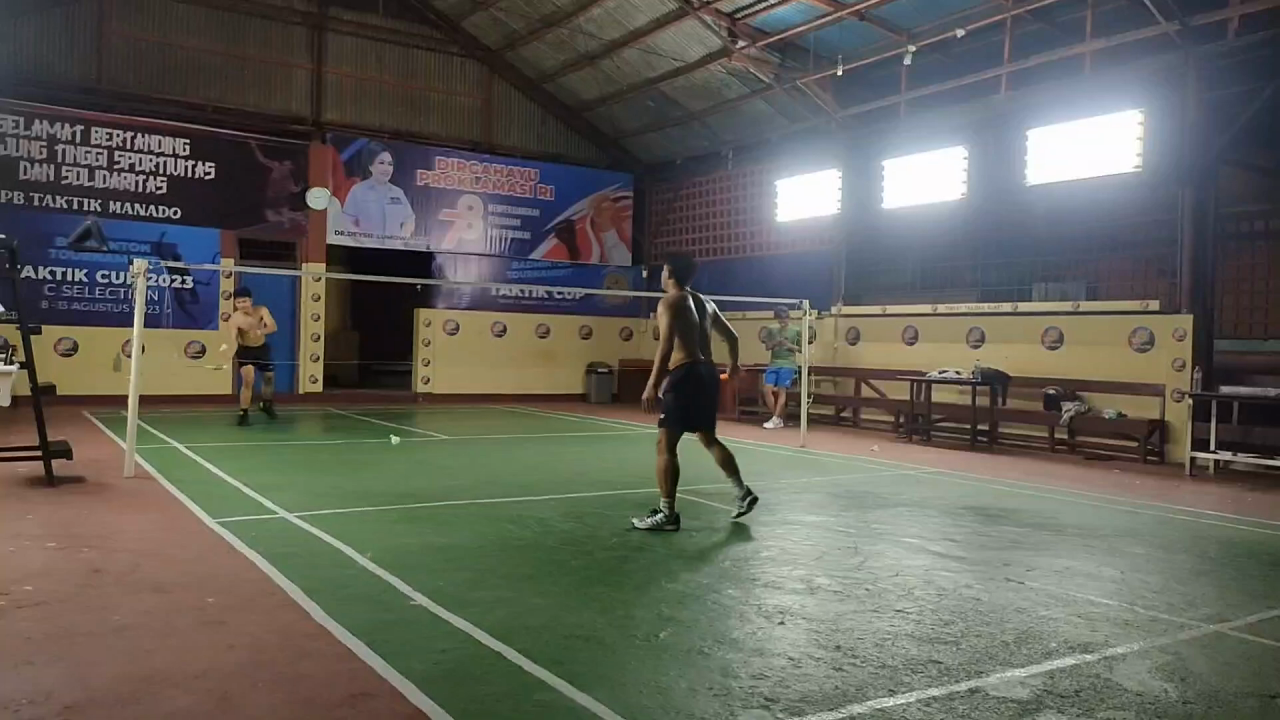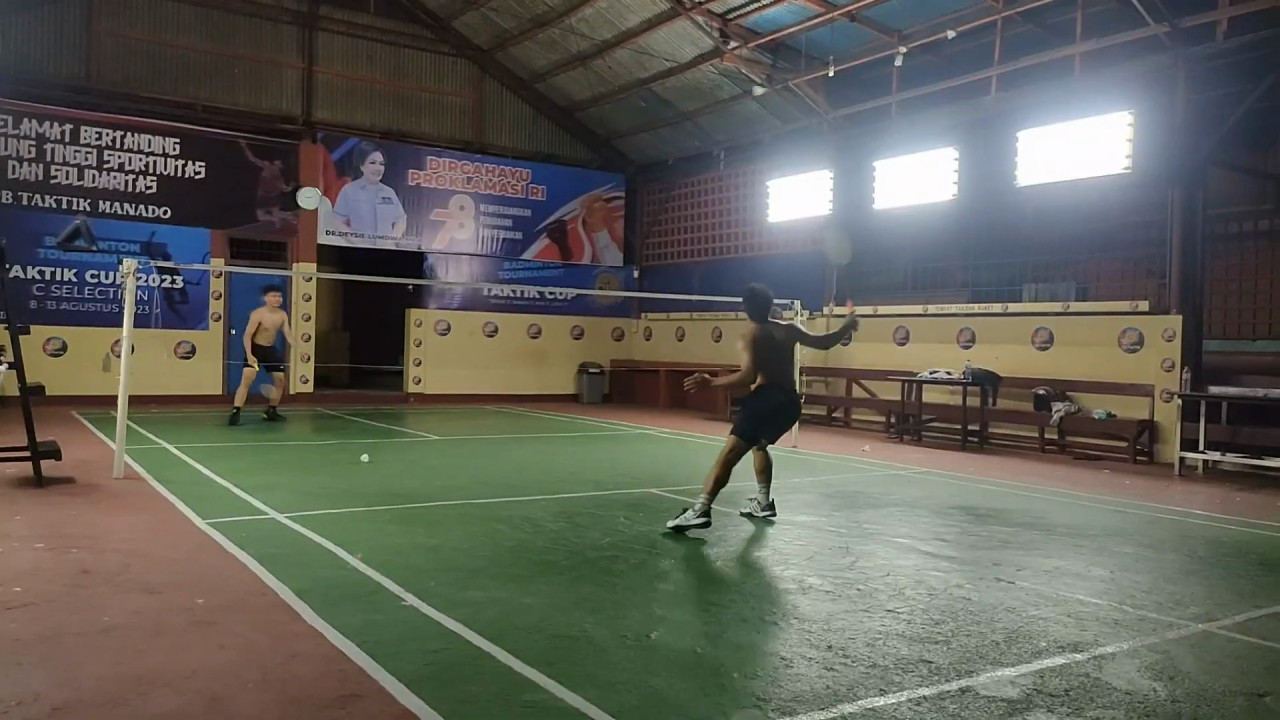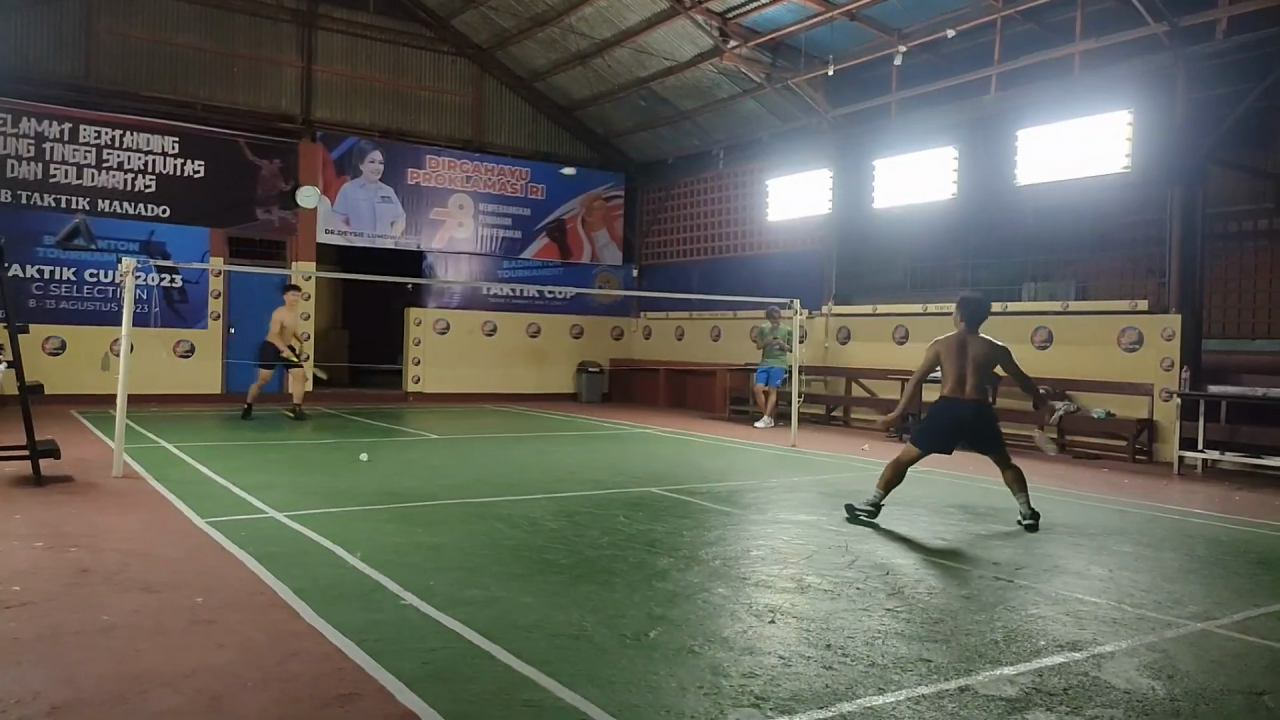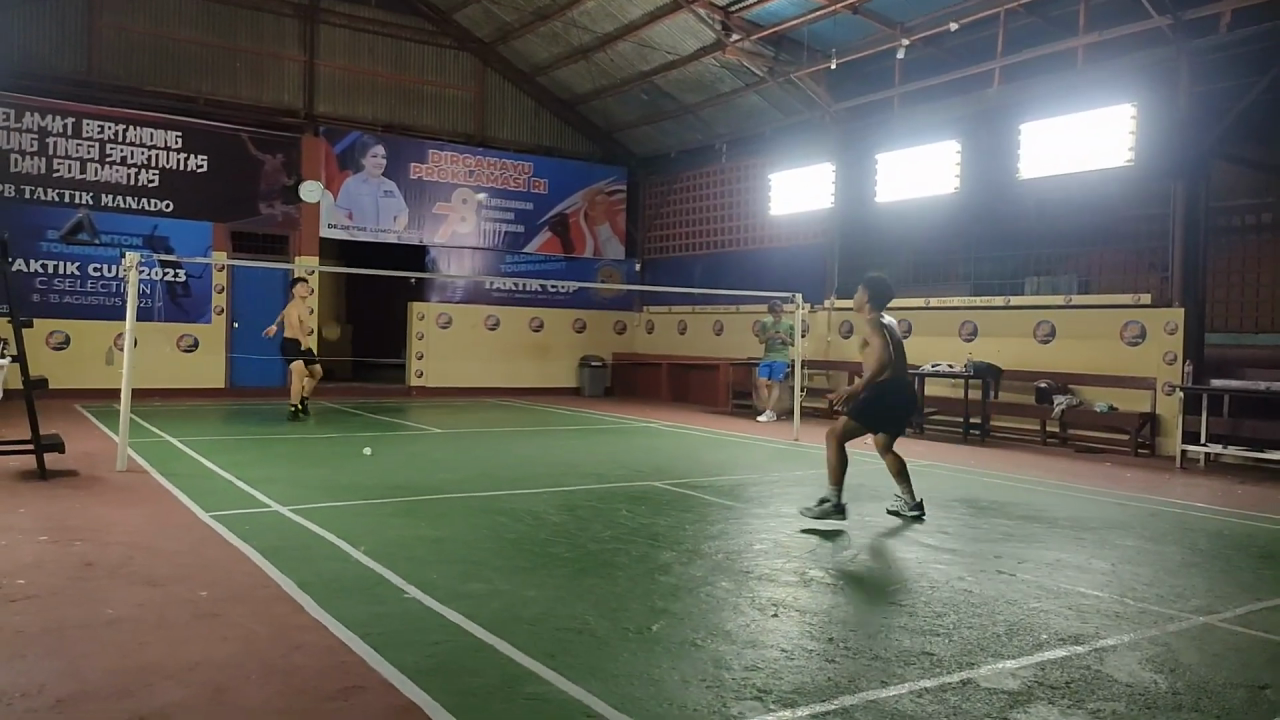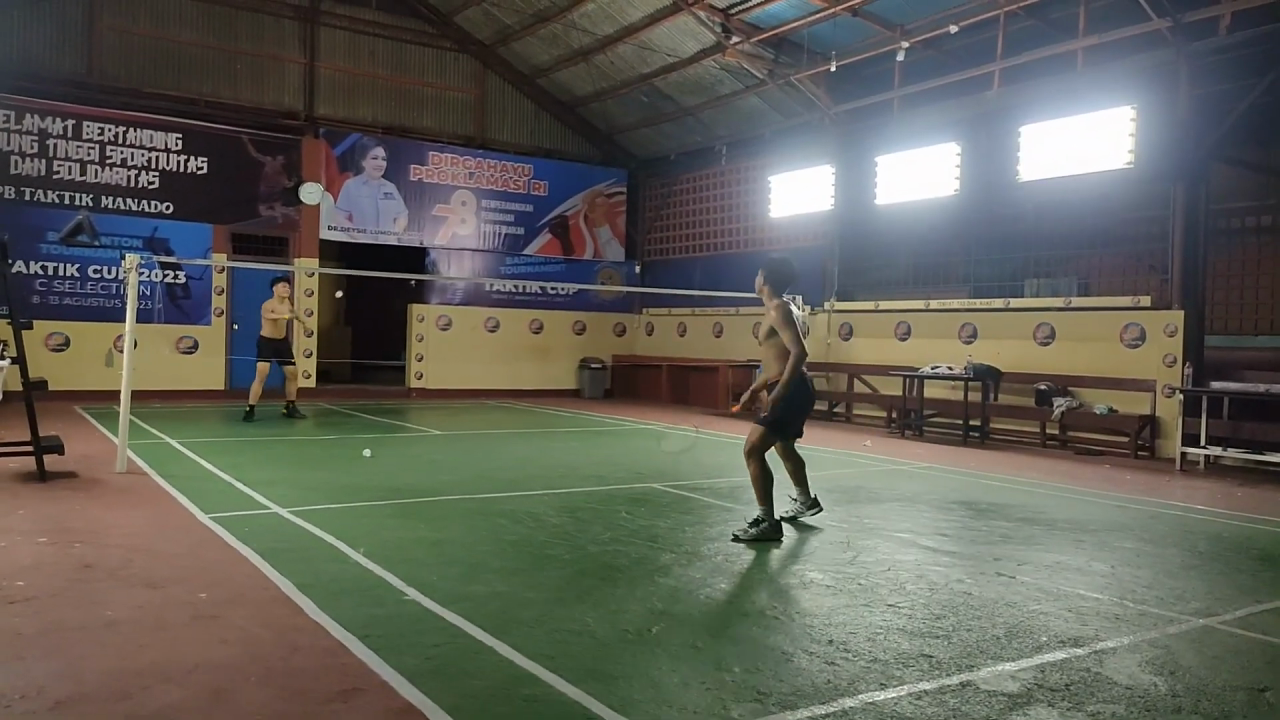
dt=0.7s
person 1, frame 1
left shoulder: (669, 302)
right shoulder: (705, 303)
left elbow: (666, 345)
right elbow: (731, 336)
left wrist: (652, 385)
right wrist: (734, 363)
left hip: (685, 376)
right hip: (707, 374)
left knee: (665, 444)
right knee: (710, 440)
left ankle: (666, 514)
right ankle: (743, 494)
person 1, frame 2
left shoulder: (749, 337)
right shoulder: (788, 330)
left elbow: (748, 375)
right elbow: (824, 342)
left wrist: (711, 383)
right wrist: (847, 326)
left hip: (766, 399)
right hip: (790, 403)
left knee: (727, 455)
right knee: (758, 445)
left ankle: (700, 511)
right ankle: (763, 502)
person 1, frame 3
left shoulder: (941, 344)
right shoulder: (994, 349)
left elbow: (918, 379)
right elbow: (1021, 379)
left wrist: (898, 412)
right wrist: (1039, 401)
left hip: (946, 409)
right hip: (979, 413)
left knee: (904, 459)
right knee: (1005, 463)
left ankle: (872, 503)
right ankle: (1027, 512)
person 1, frame 4
left shoulder: (873, 321)
right shoulder: (887, 322)
left elbow: (885, 357)
left wrist: (856, 388)
right wrist: (857, 390)
left hip: (889, 392)
right hip: (902, 395)
left knee: (835, 435)
right knee: (884, 447)
left ankle: (833, 503)
right ankle: (909, 502)
person 1, frame 5
left shoulder: (778, 310)
right shoulder: (782, 310)
left elbow: (799, 353)
left wrist: (777, 393)
right wrist: (754, 389)
left hip: (791, 392)
right hip: (790, 390)
left knee: (753, 449)
right knee: (783, 447)
left ankle: (767, 521)
right ankle: (805, 501)
